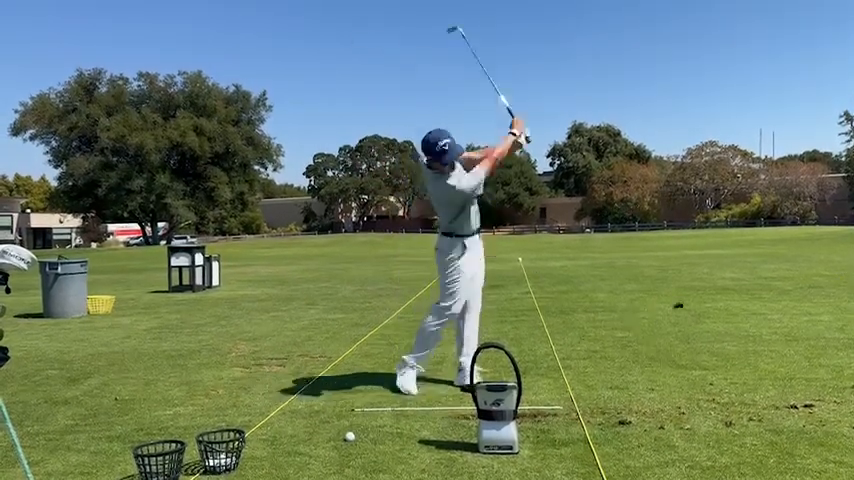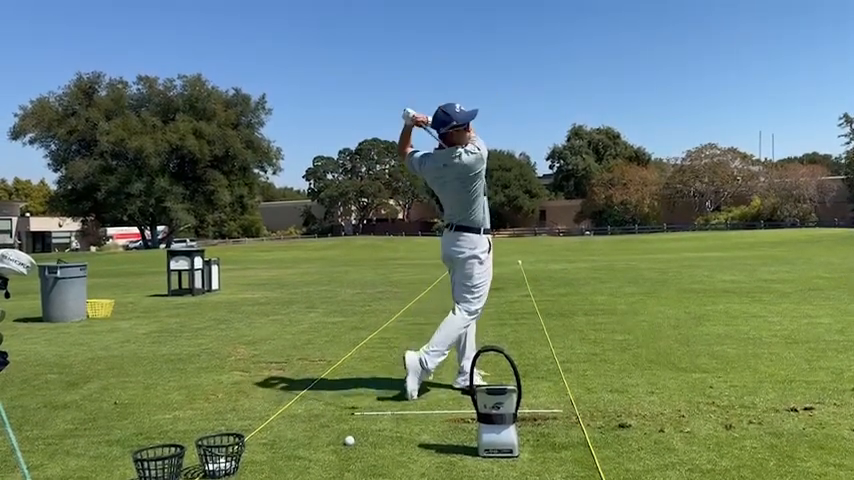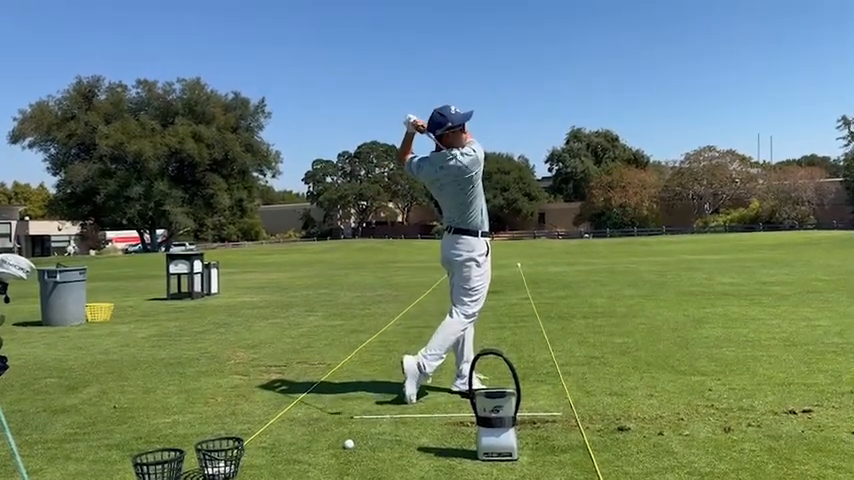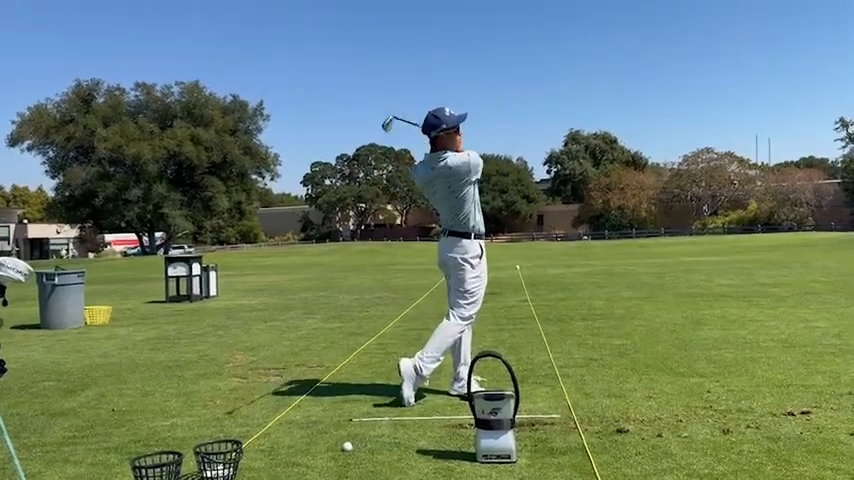
dt=0.5s
person 1, frame 1
left shoulder: (445, 157)
right shoulder: (450, 185)
left elbow: (473, 157)
right elbow: (488, 165)
left wrist: (511, 142)
right wrist: (513, 137)
left hip: (470, 240)
right hip: (456, 246)
left knee: (470, 306)
right knee: (449, 307)
left ankle: (466, 370)
right ankle: (410, 366)
person 1, frame 2
left shoulder: (427, 163)
right shoulder: (475, 157)
left elbow: (403, 152)
right elbow: (472, 137)
left wrist: (409, 124)
right wrist: (431, 121)
left hip: (452, 239)
right hip: (474, 242)
left knee: (465, 307)
right knee: (468, 309)
left ankle: (466, 375)
right ankle: (423, 362)
person 1, frame 3
left shoulder: (426, 166)
right shoulder: (471, 159)
left elbow: (403, 158)
right elbow: (469, 141)
left wrist: (411, 131)
right wrist: (434, 129)
left hip: (452, 241)
right hip: (473, 245)
left knee: (463, 310)
right knee: (464, 312)
left ankle: (465, 379)
right ankle: (421, 365)
person 1, frame 4
left shoulder: (421, 171)
right shoulder: (464, 163)
left wrist: (433, 138)
right wrist: (452, 144)
left hip: (449, 244)
right hip: (468, 247)
left knee: (461, 314)
right knee: (461, 315)
left ankle: (462, 381)
right ankle: (418, 368)
